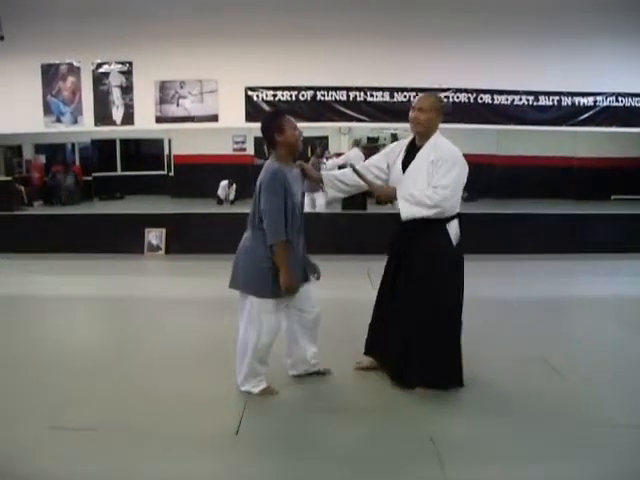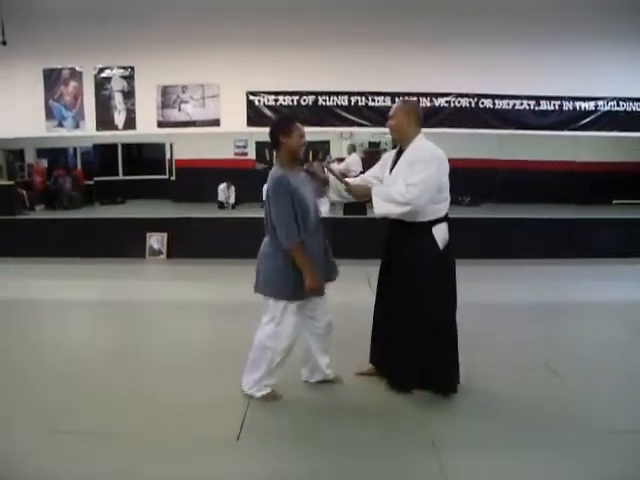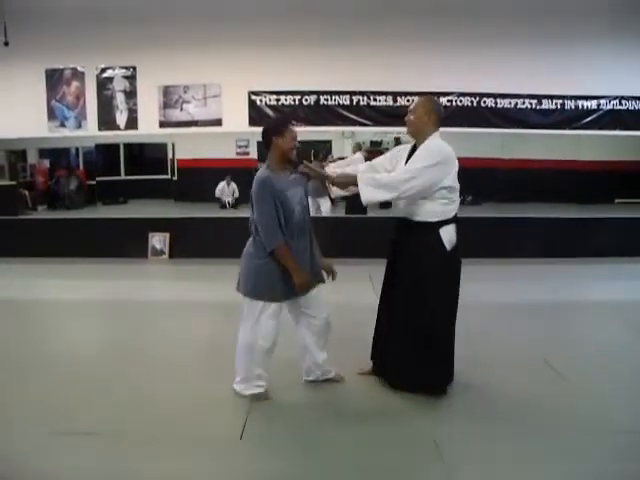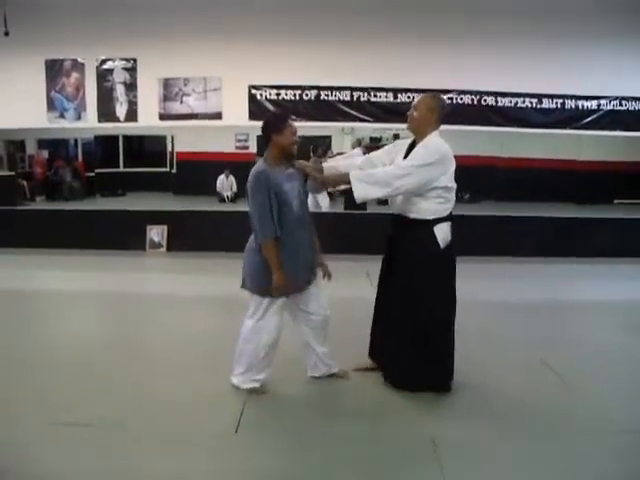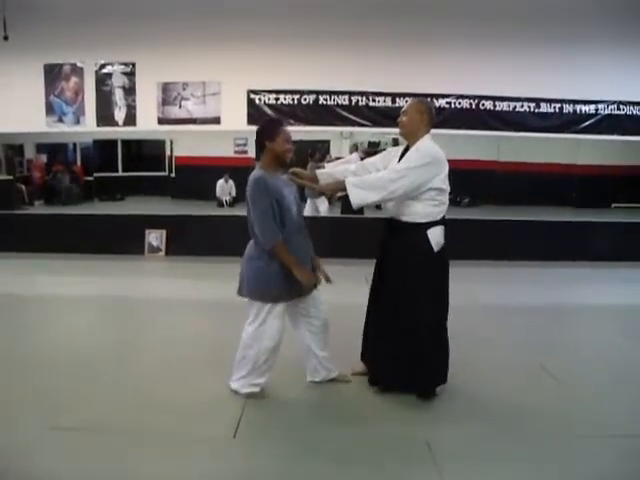
dt=0.4s
person 1, frame 1
left shoulder: (449, 154)
right shoulder: (398, 150)
left elbow: (440, 199)
right elbow: (363, 173)
left wrist: (396, 193)
right wrist: (319, 177)
left hip: (437, 239)
right hip: (409, 233)
left knee: (435, 308)
right knee: (394, 296)
left ankle: (437, 373)
right ankle: (384, 355)
person 1, frame 2
left shoulder: (429, 155)
right shoulder: (393, 157)
left elbow: (412, 197)
right elbow: (364, 183)
left wrist: (371, 193)
right wrist: (328, 181)
left hip: (427, 241)
right hip: (401, 236)
left knee: (429, 311)
right knee: (393, 302)
left ankle: (436, 376)
right ankle: (387, 362)
person 1, frame 3
left shoulder: (440, 154)
right shoulder: (405, 152)
left elbow: (400, 183)
right elbow: (372, 169)
left wrist: (354, 180)
right wrist: (328, 175)
left hip: (433, 241)
right hip: (409, 235)
left knee: (431, 312)
right knee: (396, 301)
left ankle: (431, 376)
right ankle: (389, 363)
person 1, frame 4
left shoulder: (437, 153)
right shoulder: (404, 147)
left elbow: (393, 178)
right elbow: (368, 162)
left wrist: (344, 178)
right wrist: (322, 169)
left hip: (428, 238)
right hip: (405, 232)
left knee: (428, 309)
right knee: (394, 297)
left ankle: (431, 375)
right ankle: (388, 358)
person 1, frame 5
left shoulder: (430, 155)
right shoulder: (399, 153)
left elbow: (389, 182)
right elbow: (363, 169)
left wrist: (340, 185)
right wrist: (316, 176)
left hip: (423, 241)
right hip: (399, 235)
left knee: (421, 312)
right knee: (388, 302)
left ankle: (424, 377)
right ankle: (382, 363)
person 2, frame 1
left shoulder: (292, 170)
right shoulder: (274, 174)
right elbow: (273, 230)
left wrist: (302, 261)
right wrist: (284, 271)
left hip: (287, 257)
right hip: (264, 262)
left knee: (307, 311)
right knee: (259, 325)
left ankle: (303, 363)
right ankle: (251, 381)
person 2, frame 2
left shoulder: (301, 174)
right shoulder: (279, 181)
right elbow: (288, 235)
left wrist: (325, 260)
right wrist: (307, 273)
left hip: (309, 262)
right hip: (286, 267)
left knee: (319, 320)
right knee: (280, 328)
left ankle: (317, 371)
right ankle: (257, 383)
person 2, frame 3
left shoulder: (297, 177)
right shoulder: (264, 181)
right elbow: (270, 236)
left wrist: (317, 259)
right wrist: (295, 271)
left hip: (299, 263)
right hip: (268, 268)
left knee: (316, 317)
right knee: (260, 329)
left ankle: (317, 369)
right ankle: (248, 383)
person 2, frame 4
left shoulder: (294, 172)
right shoulder: (261, 176)
right elbow: (264, 231)
left wrist: (318, 255)
right wrist: (276, 270)
left hip: (301, 261)
right hip: (272, 263)
left knee: (316, 314)
right knee: (264, 324)
left ankle: (321, 366)
right ankle: (247, 377)
person 2, frame 5
left shoulder: (285, 178)
right shoulder: (259, 182)
right elbow: (269, 237)
left wrist: (313, 262)
right wrist: (298, 268)
left hip: (295, 266)
right hip: (270, 270)
left knee: (315, 319)
right knee: (265, 329)
left ankle: (321, 371)
right ankle: (245, 382)
